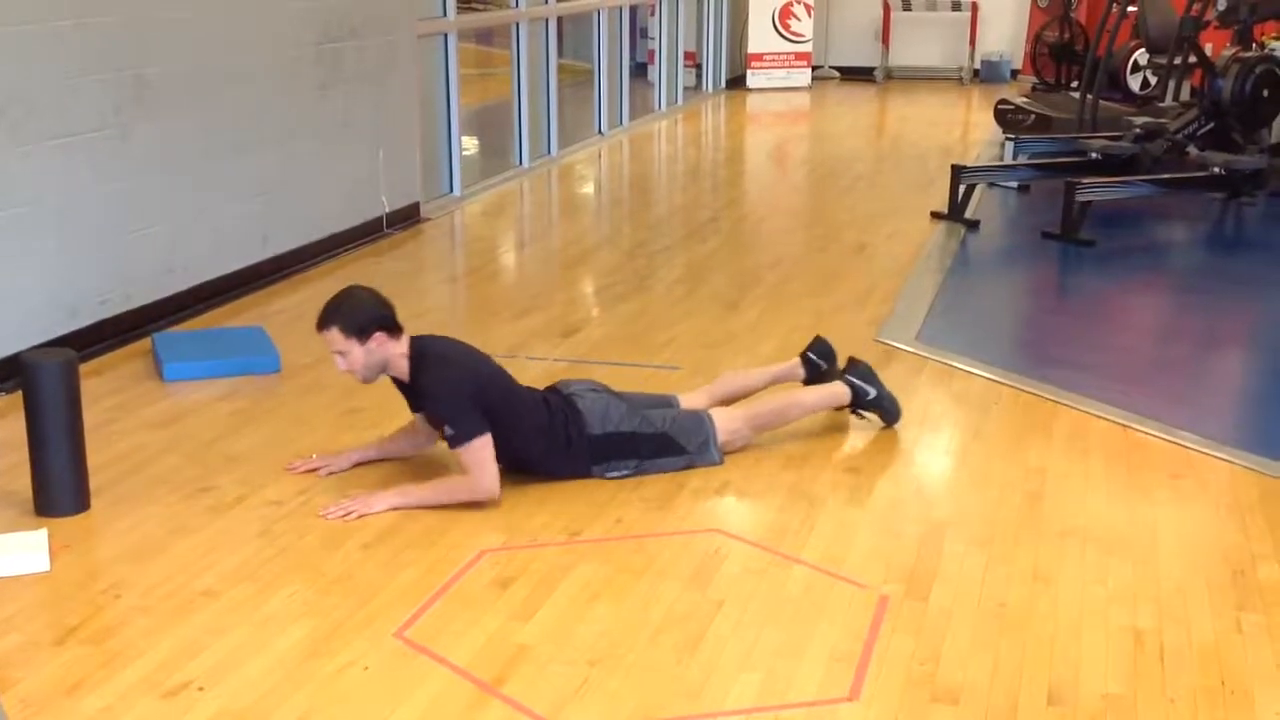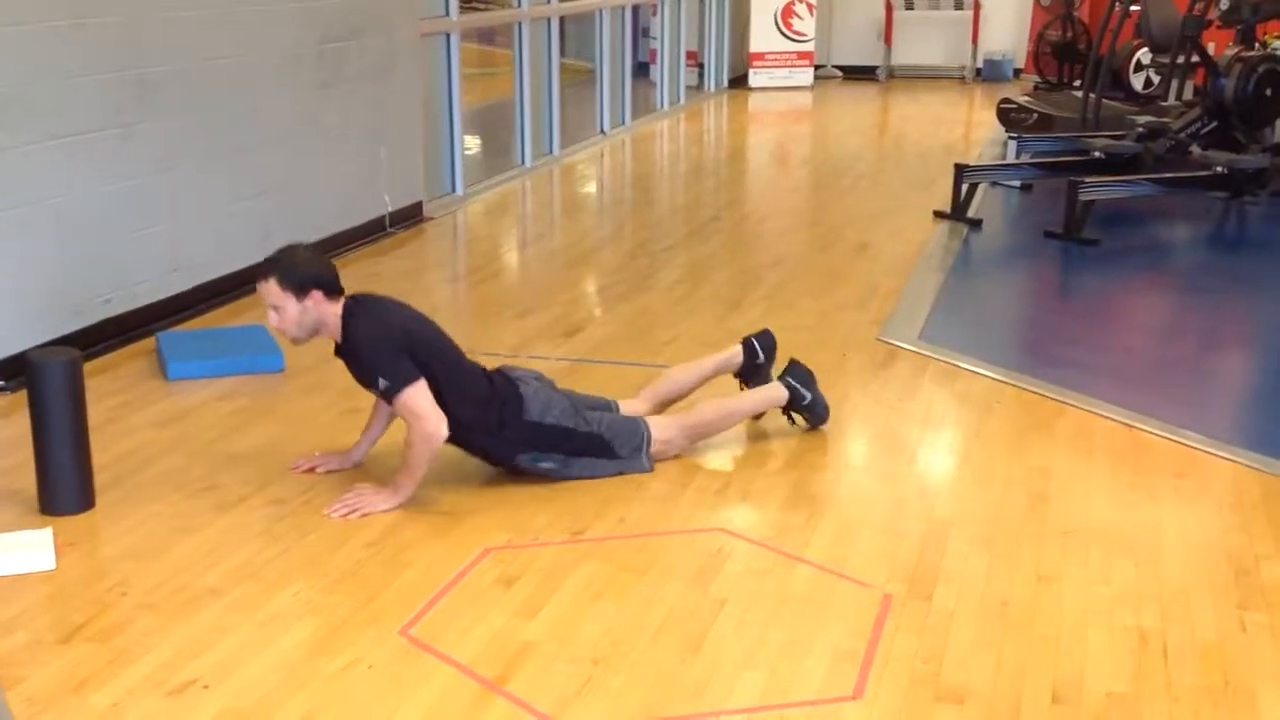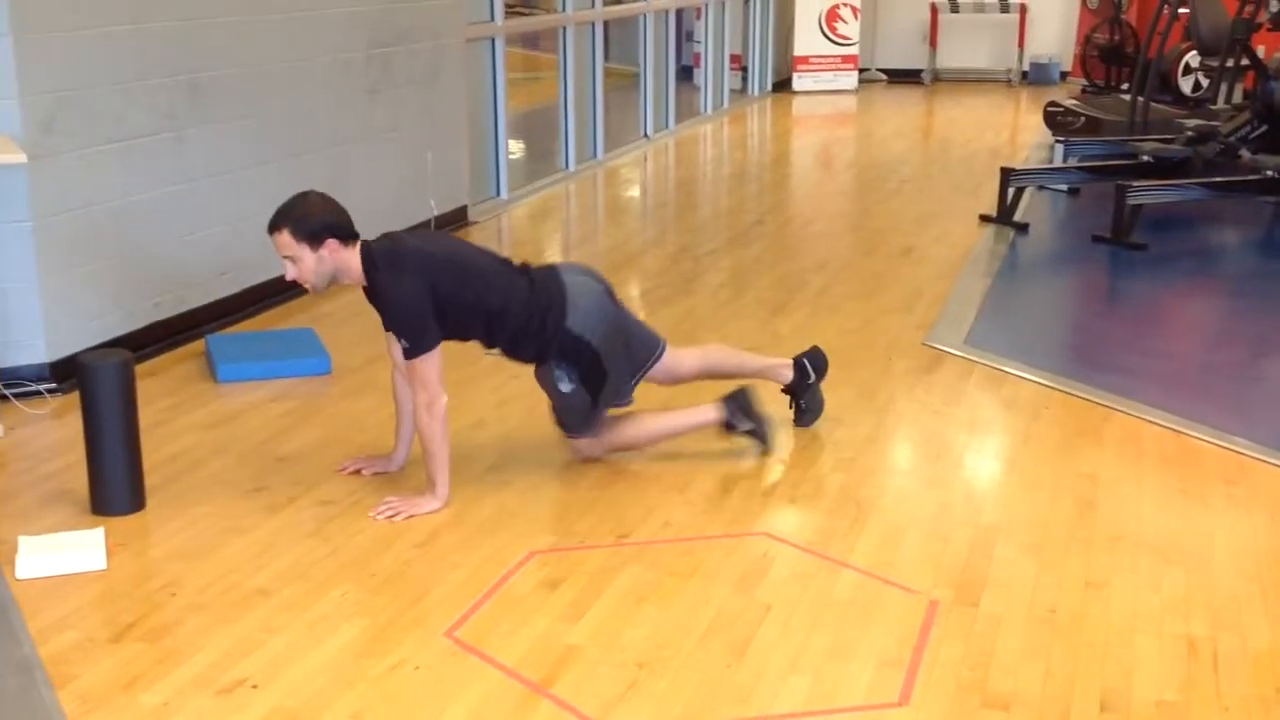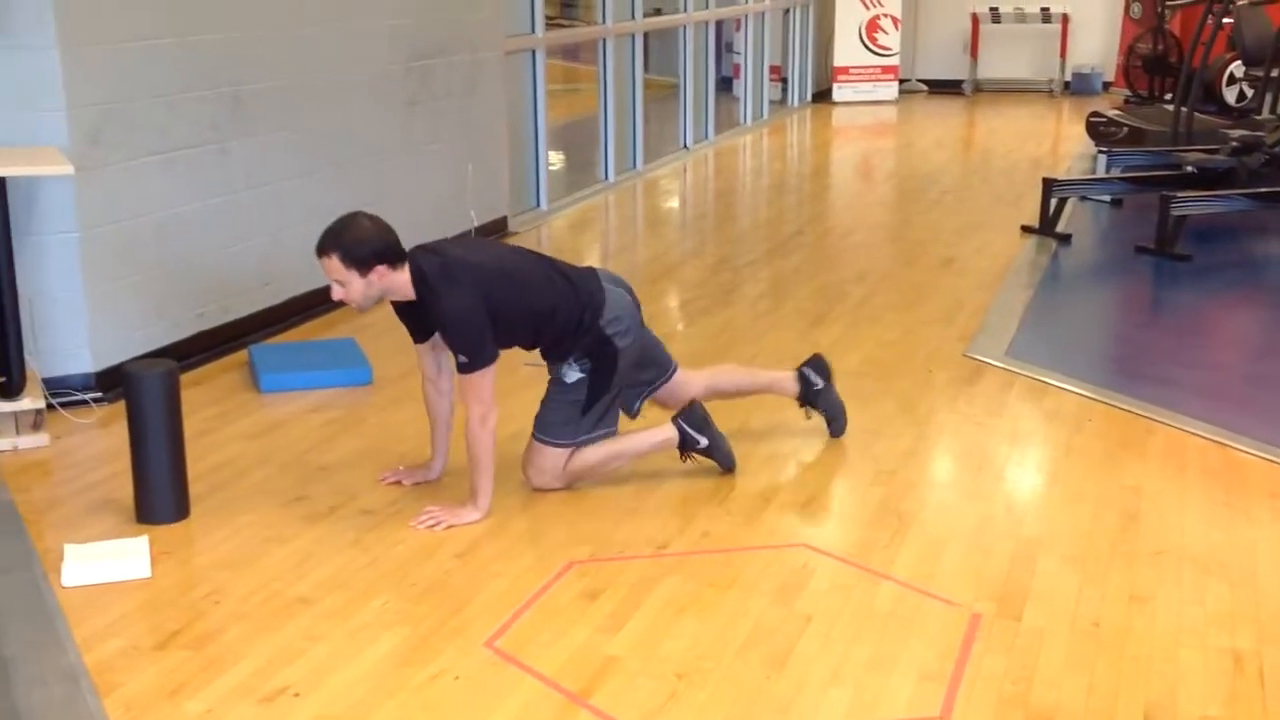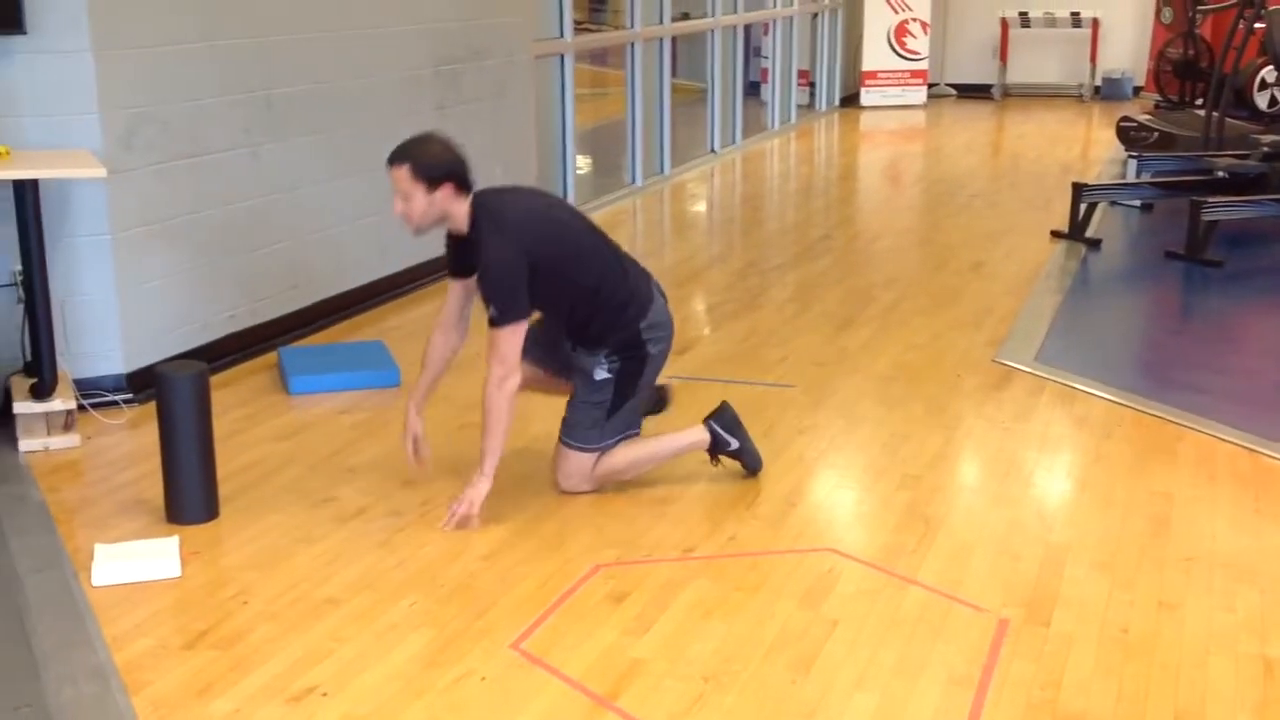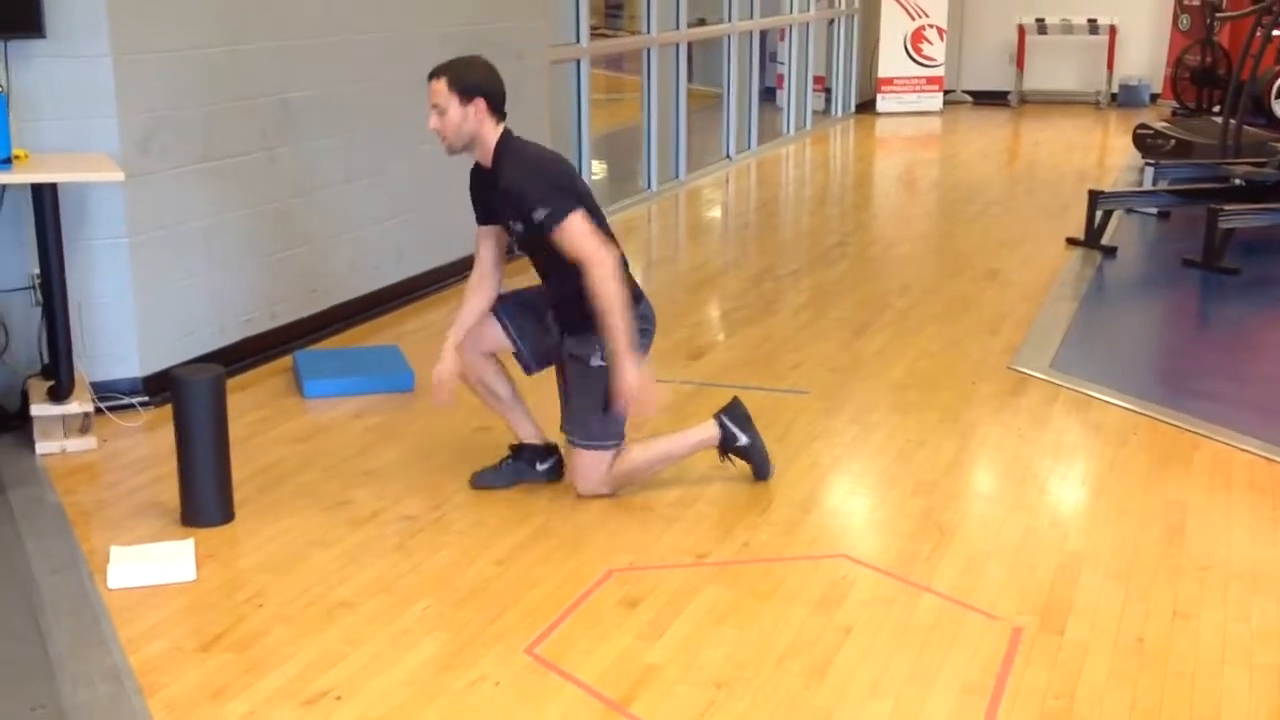
dt=0.4s
person 1, frame 1
left shoulder: (441, 380)
right shoulder: (418, 360)
left elbow: (484, 483)
right elbow: (425, 432)
left wrist: (390, 497)
right wrist: (353, 455)
left hip: (591, 441)
right hip: (574, 403)
left knee: (732, 429)
right knee: (699, 401)
left ankle: (846, 388)
right ankle: (807, 364)
person 1, frame 2
left shoulder: (367, 337)
right shoulder: (363, 314)
left elbow: (432, 428)
left wrist: (394, 493)
right wrist: (354, 453)
left hip: (523, 430)
right hip: (514, 393)
left knee: (669, 437)
right knee: (640, 409)
left ankle: (785, 392)
right ankle: (744, 353)
person 1, frame 3
left shoulder: (397, 285)
right shoulder: (385, 262)
left elbow: (431, 400)
right elbow: (404, 369)
left wrist: (437, 493)
right wrist: (397, 456)
left hip: (566, 322)
right hip: (566, 291)
left knee: (589, 440)
right knee: (673, 365)
left ankle: (724, 413)
right ankle: (794, 370)
person 1, frame 4
left shoulder: (454, 301)
right shoulder: (416, 280)
left elbow: (481, 412)
right elbow: (436, 378)
left wrist: (478, 505)
right wrist: (435, 464)
left hip: (599, 329)
right hip: (601, 301)
left knee: (543, 472)
right knee: (680, 389)
left ankle: (680, 434)
right ankle: (804, 381)
person 1, frame 5
left shoulder: (500, 247)
right shoulder: (470, 224)
left elbow: (503, 375)
right elbow: (450, 326)
left wrist: (485, 477)
right wrist: (415, 407)
left hip: (630, 332)
left knee: (574, 476)
left ankle: (711, 434)
right ankle: (640, 396)
person 1, frame 6
left shoulder: (523, 177)
right shoulder: (487, 179)
left elbow: (599, 259)
right elbow: (487, 276)
left wrist: (626, 359)
right wrist: (448, 349)
left hip: (603, 324)
left knee: (592, 480)
right knee: (467, 341)
left ankle: (722, 431)
right ankle: (538, 454)
